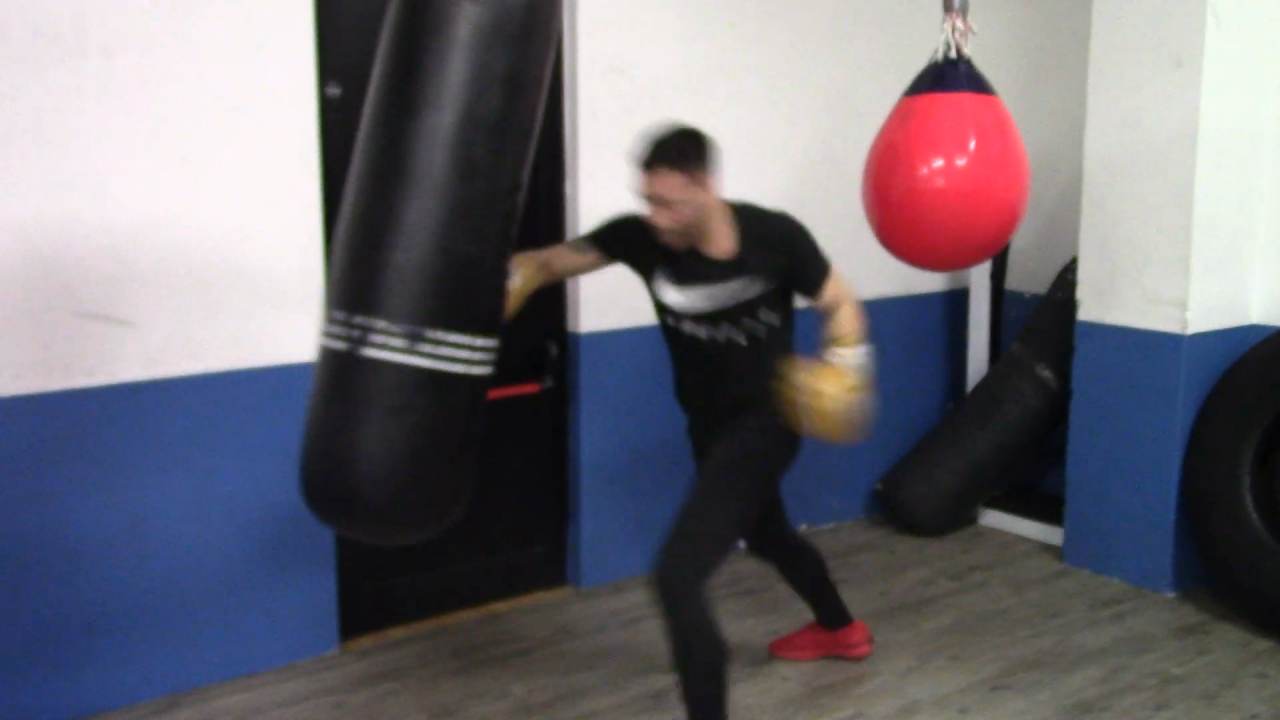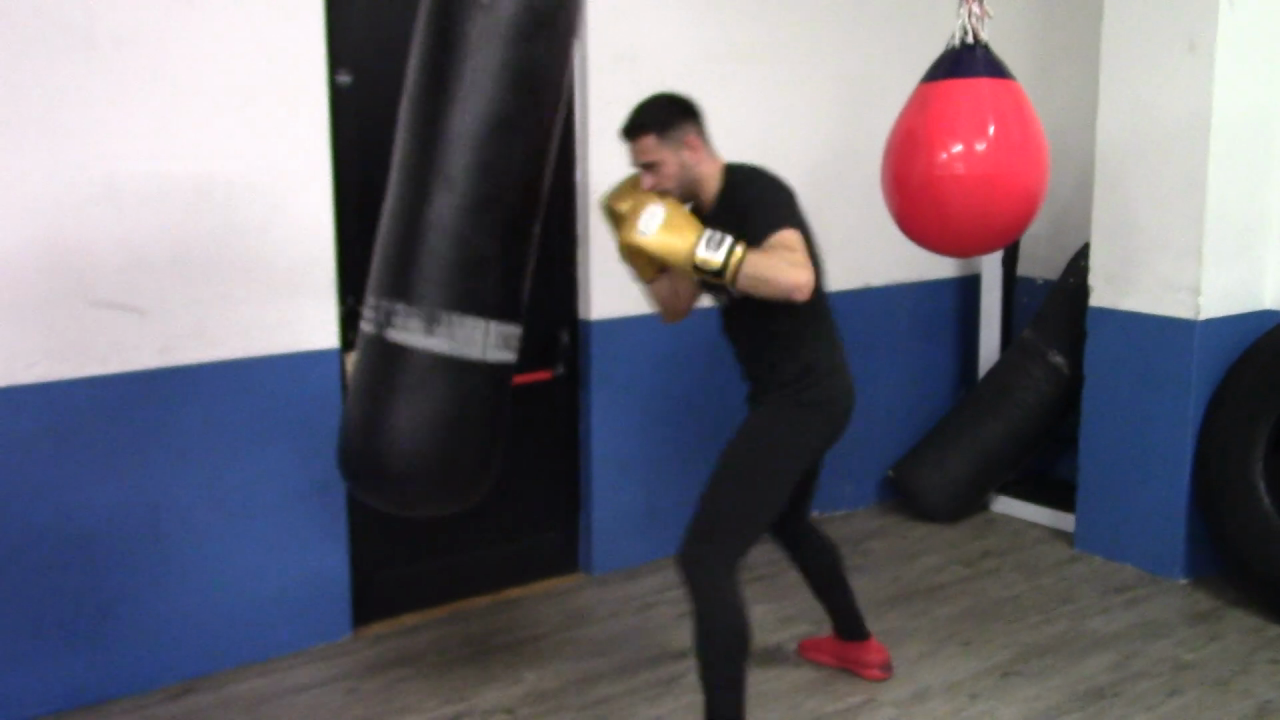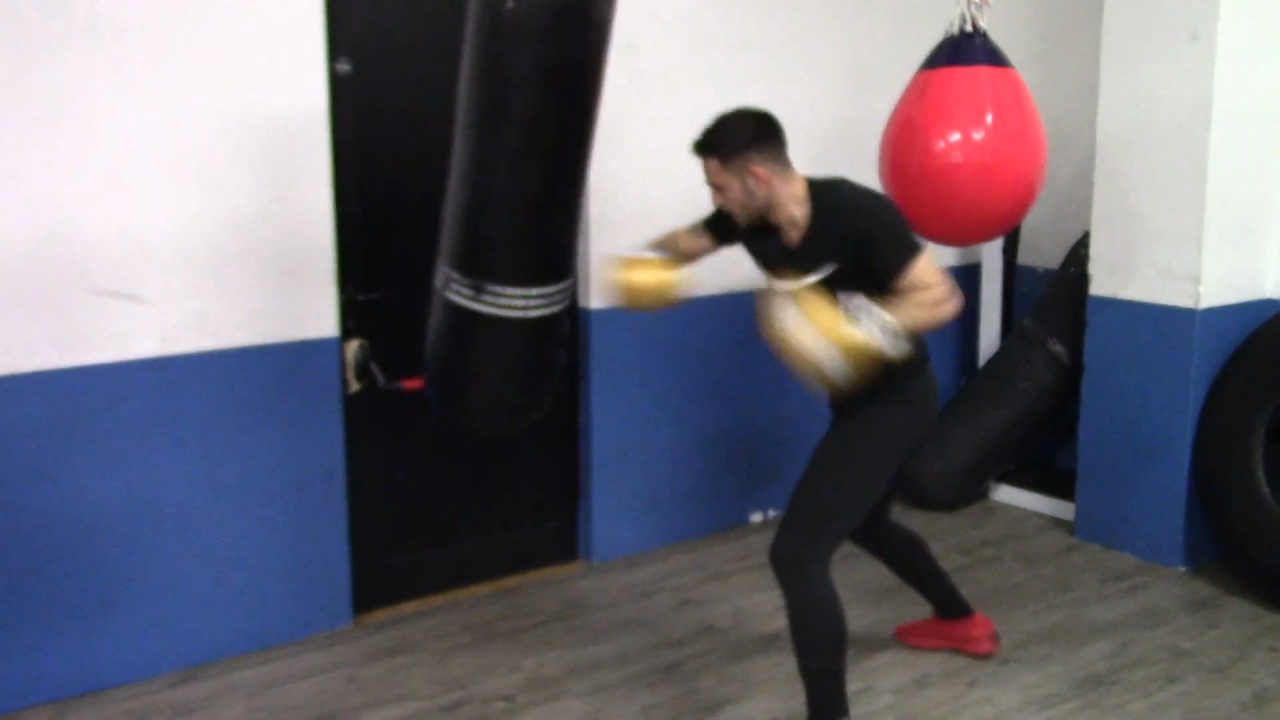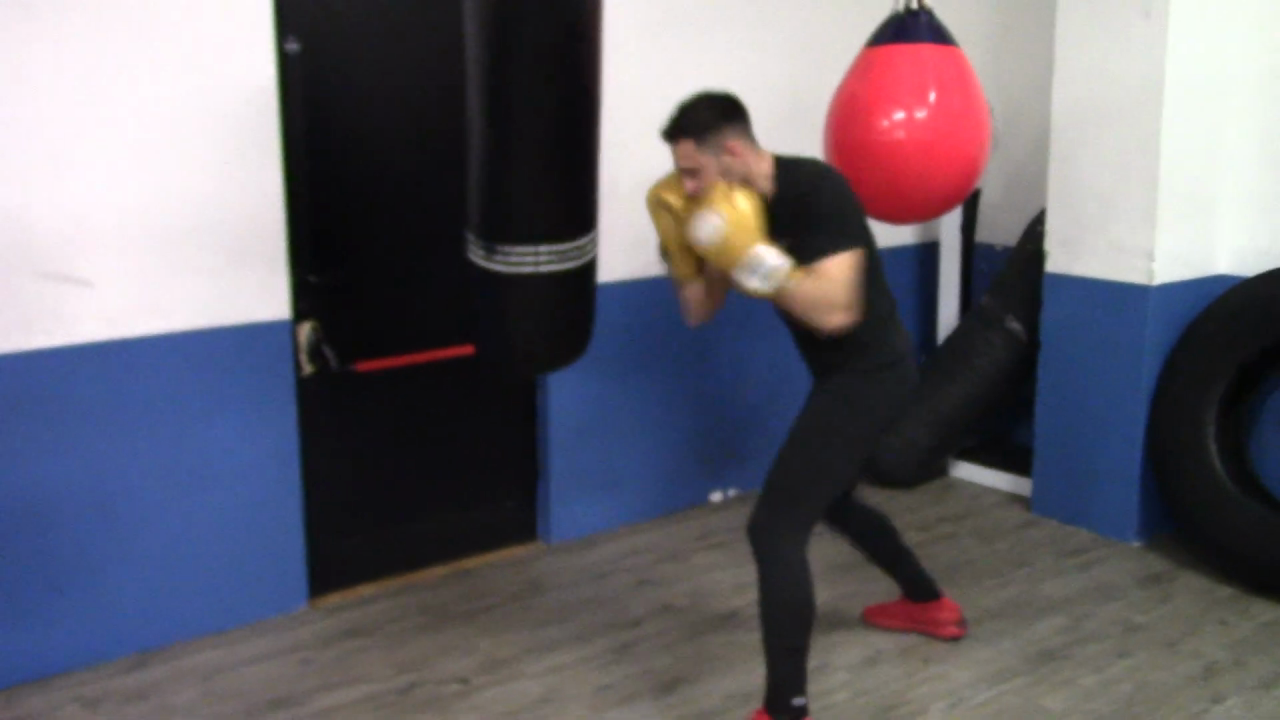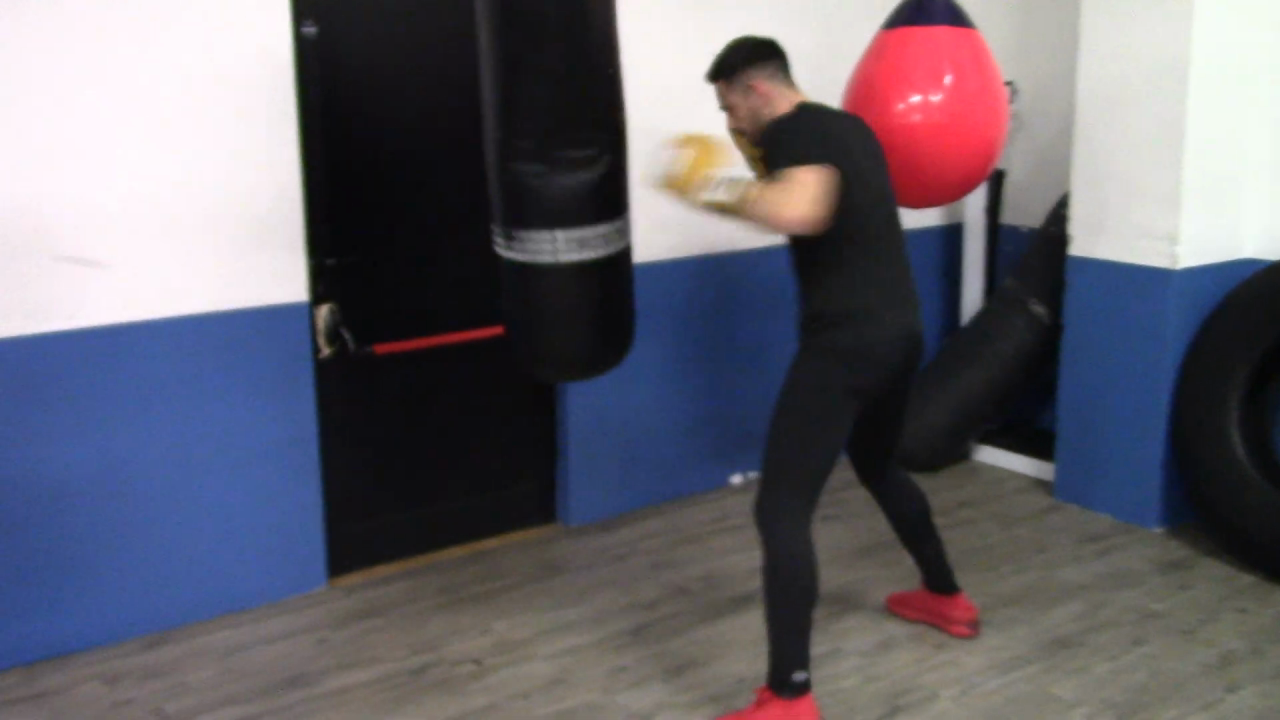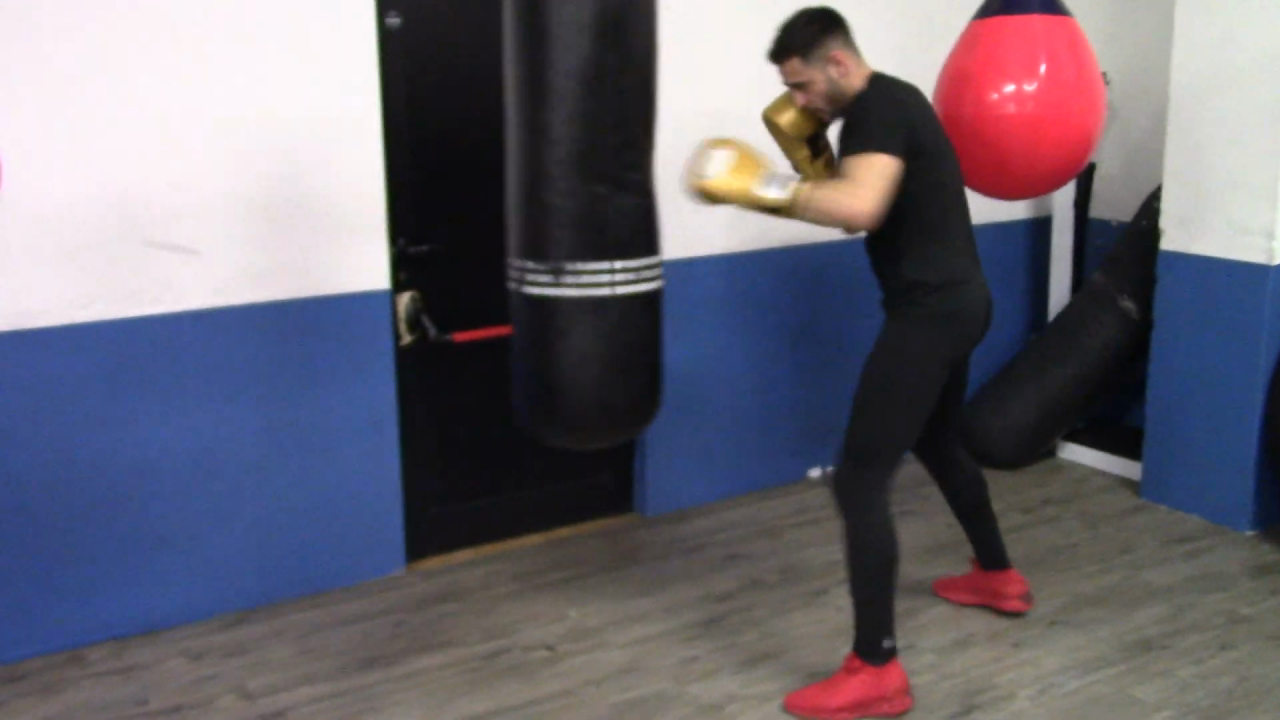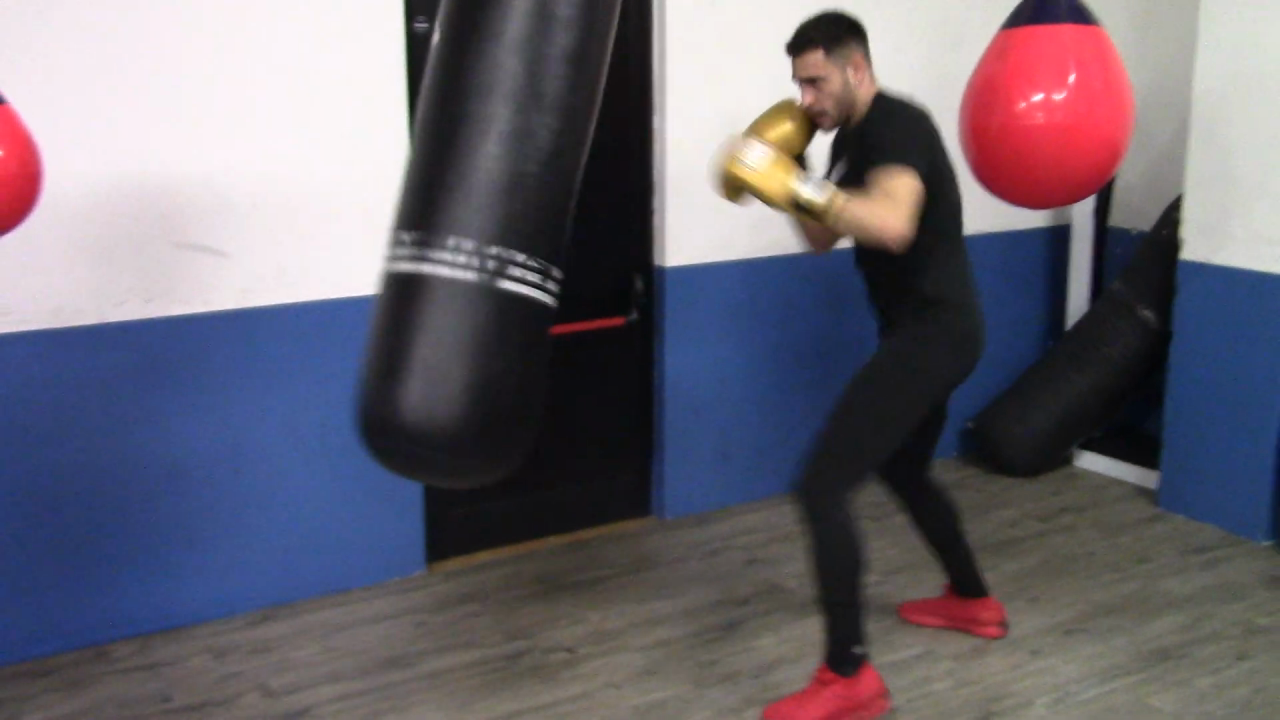
dt=0.5s
person 1, frame 1
left shoulder: (778, 237)
right shoulder: (643, 236)
left elbow: (840, 303)
right elbow: (552, 261)
left wrist: (846, 371)
right wrist: (515, 280)
left hip: (761, 427)
right hip: (710, 425)
left knee: (676, 575)
right knee: (769, 536)
right ankle: (841, 628)
person 1, frame 2
left shoulder: (757, 193)
right shoulder: (729, 207)
left elbow: (795, 281)
right elbow: (675, 305)
left wrist: (696, 247)
right wrist: (643, 242)
left hip: (801, 399)
right hip: (815, 391)
left knee: (704, 557)
right knee: (785, 521)
right ankle: (858, 644)
person 1, frame 3
left shoulder: (858, 214)
right shoulder: (757, 215)
left elbow: (942, 299)
right elbow: (686, 244)
left hip: (893, 399)
right hip: (862, 398)
left knee: (797, 554)
right knee: (859, 517)
right ankle: (962, 622)
person 1, frame 4
left shoulder: (817, 189)
right shoulder: (729, 211)
left elbow: (832, 312)
right elbow: (698, 312)
left wrist: (754, 256)
right wrist: (679, 241)
left hip: (869, 369)
right hip: (841, 371)
left knee: (774, 531)
right knee: (829, 501)
right ankle: (930, 603)
person 1, frame 5
left shoulder: (799, 131)
right shoulder: (845, 129)
left elbow: (799, 214)
left wrist: (719, 187)
right wrist: (762, 168)
left hip: (848, 341)
right hip: (900, 331)
left knee: (780, 509)
right knee: (877, 467)
right ankle: (947, 600)
person 1, frame 6
left shoulder: (884, 107)
right shoulder: (880, 107)
left elbow: (857, 207)
right elbow: (827, 205)
left wrist: (754, 185)
right wrist: (803, 146)
left hip: (932, 310)
right hip: (954, 302)
left knee: (859, 480)
right knee: (938, 444)
right ankle: (996, 575)
person 1, frame 7
left shoulder: (896, 127)
right shoulder: (851, 141)
left elbow: (891, 228)
right elbow: (821, 240)
left wrist: (796, 186)
right wrist: (791, 187)
left hip: (930, 331)
right hip: (925, 327)
left knee: (819, 488)
right knee: (902, 470)
right ankle: (972, 600)
